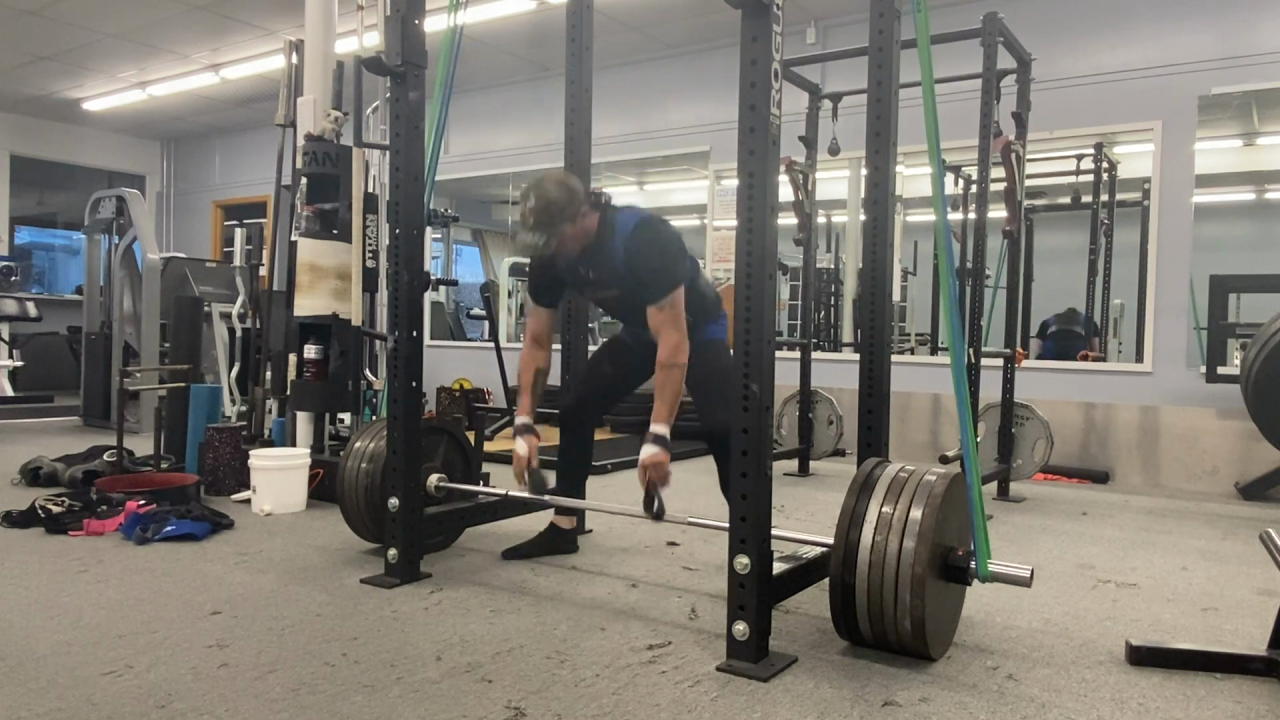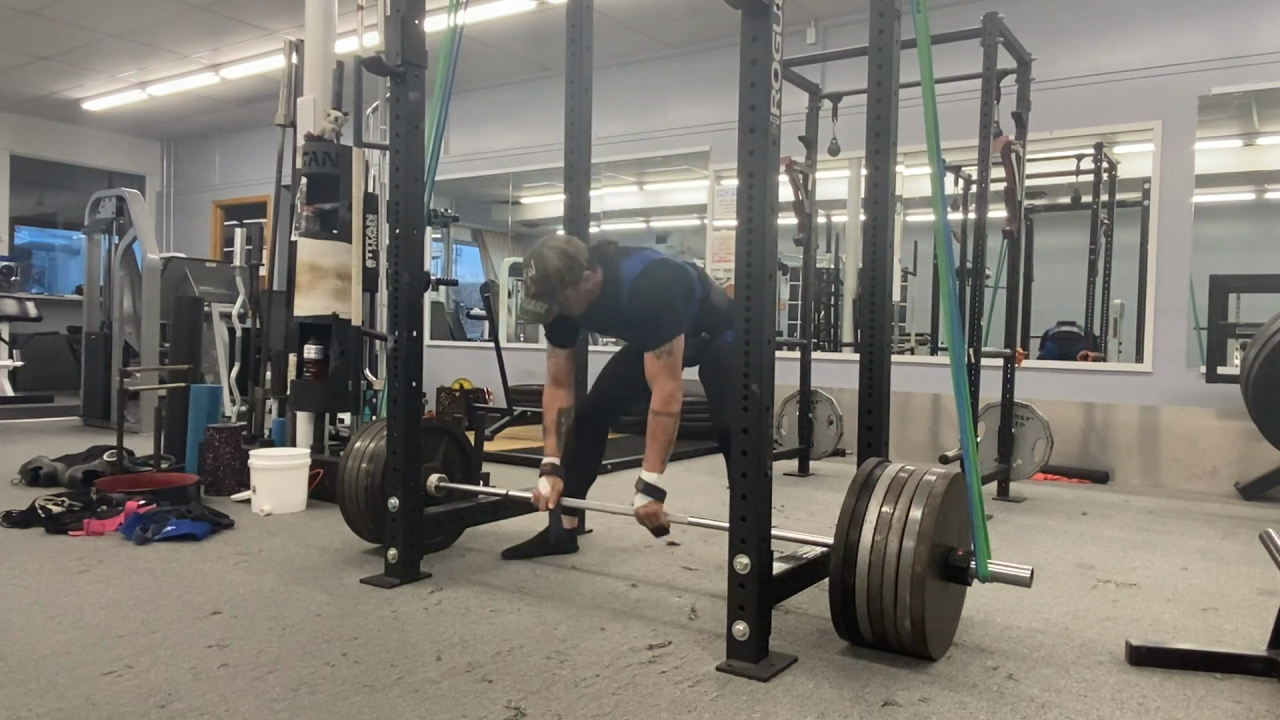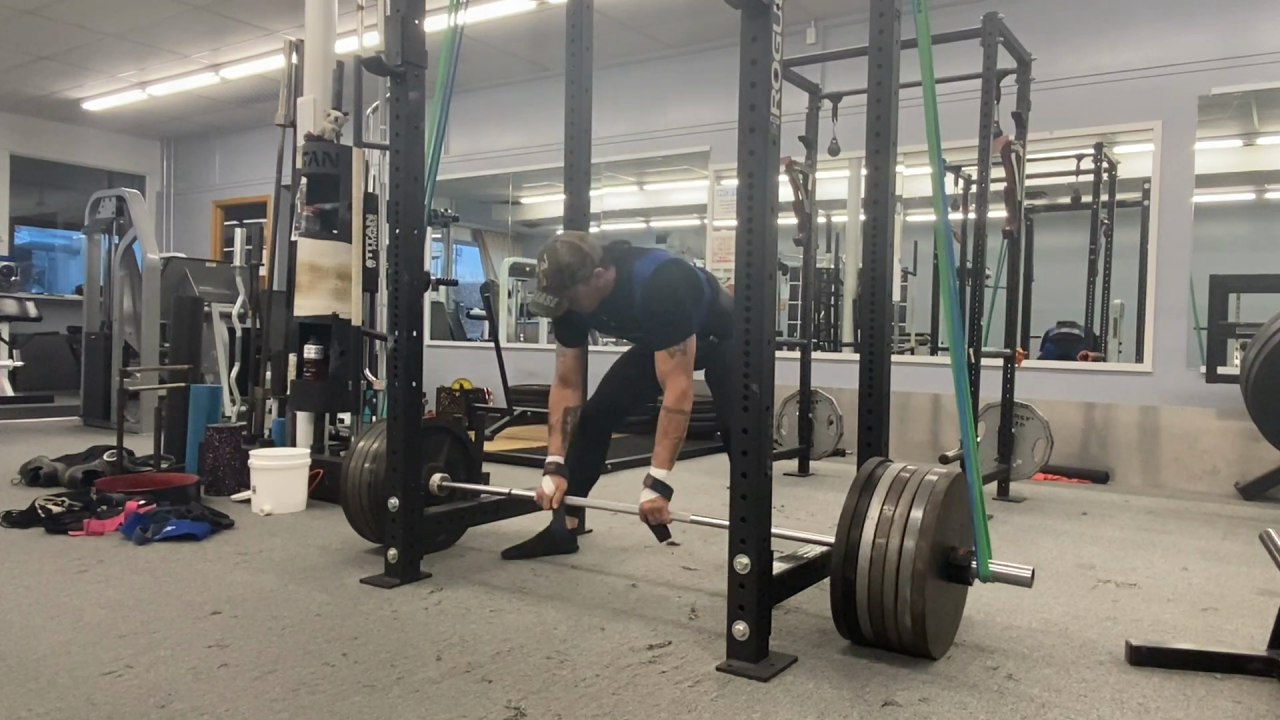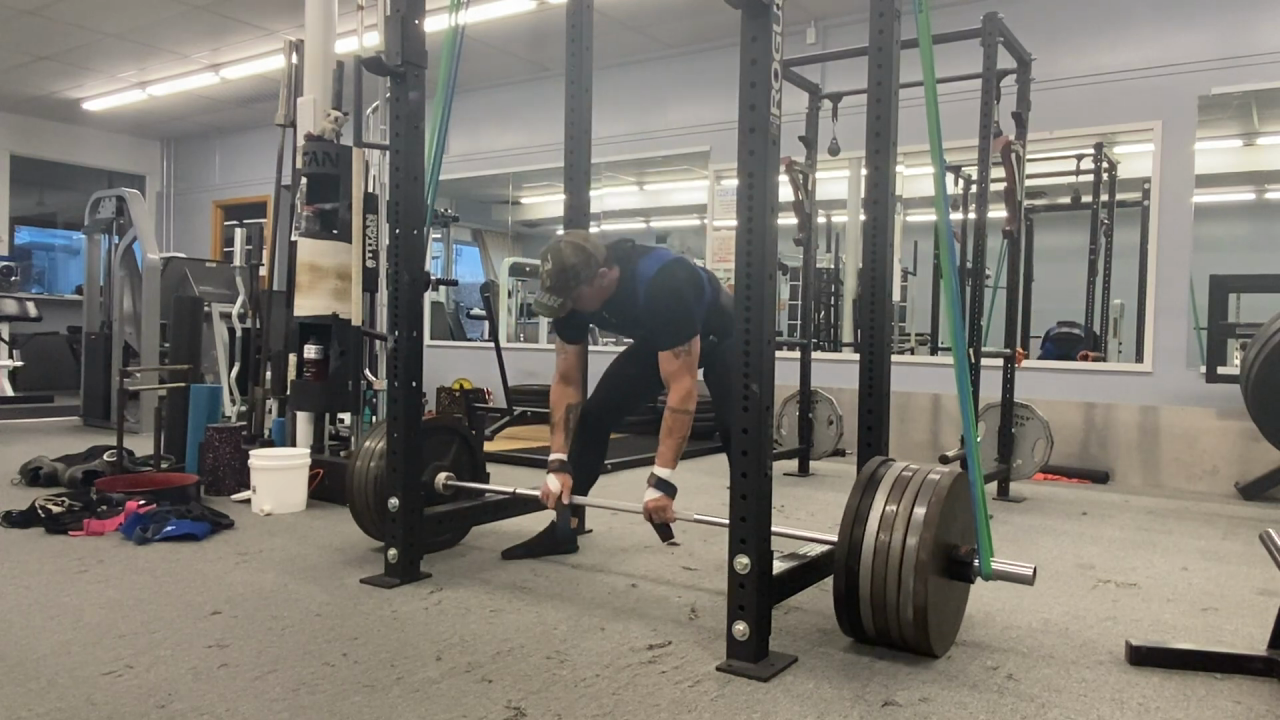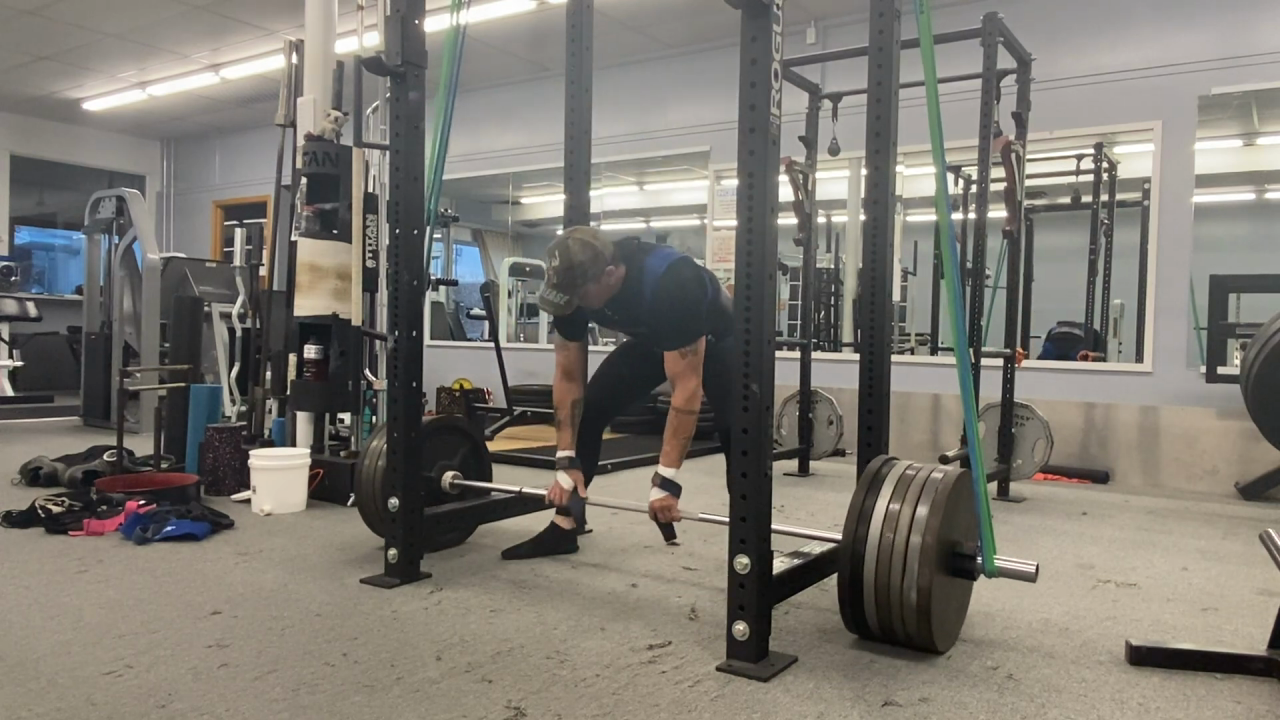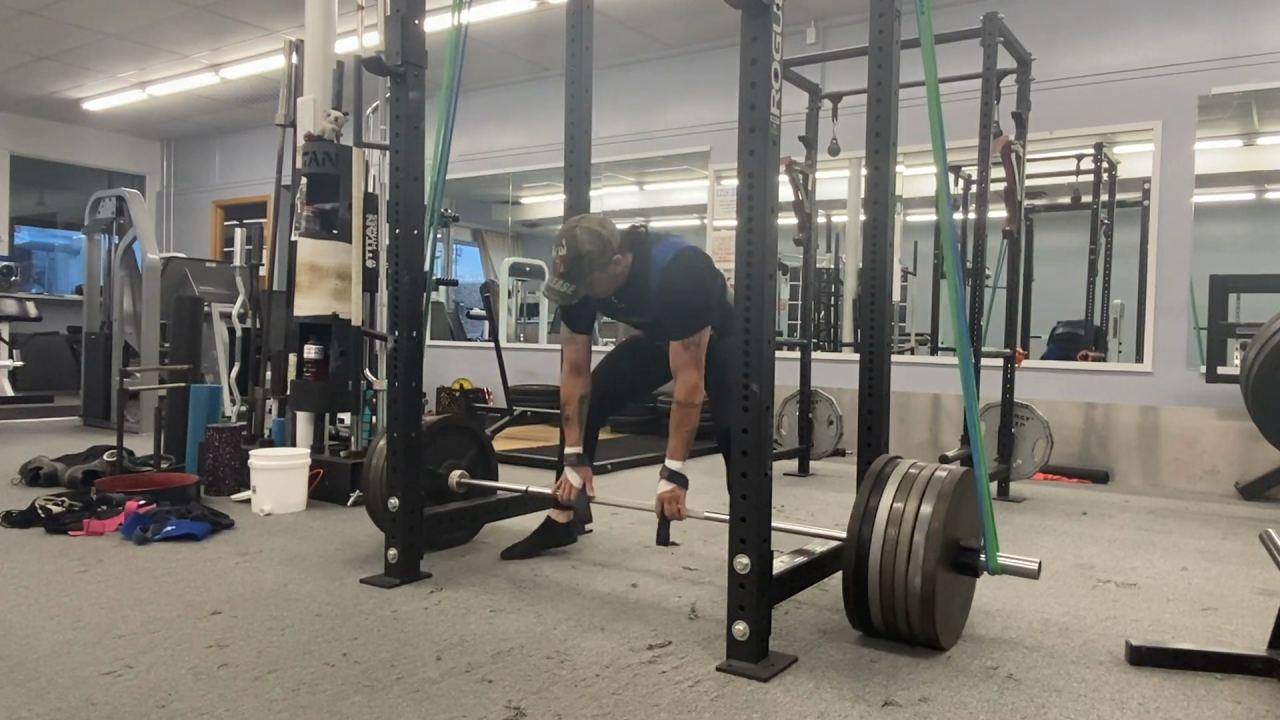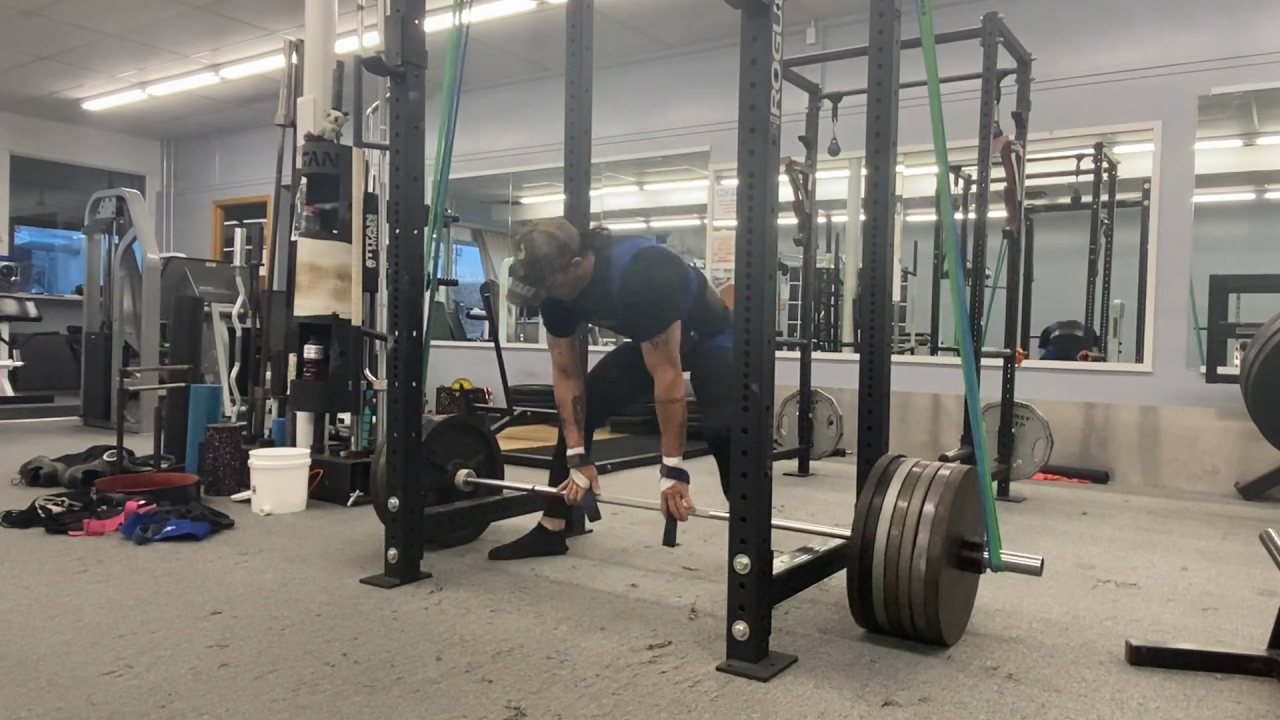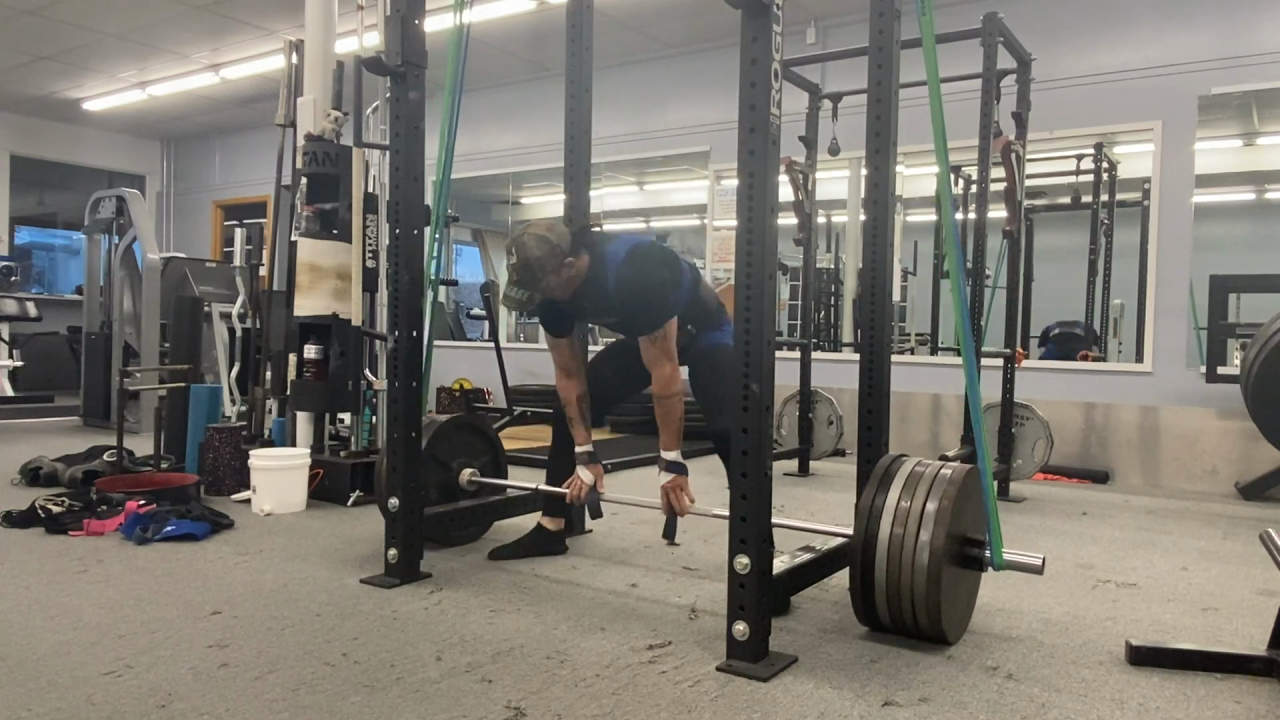
dt=0.2s
person 1, frame 1
left shoulder: (645, 240)
right shoulder: (550, 253)
left elbow: (673, 342)
right elbow: (536, 342)
left wrist: (658, 438)
right wrist: (524, 427)
left hip: (698, 326)
right hip: (638, 331)
left knee: (719, 427)
right knee: (576, 409)
right ankle: (563, 527)
person 1, frame 2
left shoulder: (650, 283)
right shoulder: (561, 298)
left elbow: (666, 390)
right elbow: (559, 385)
left wrist: (650, 487)
right wrist: (550, 467)
left hip: (714, 332)
left knee: (729, 427)
right knee: (590, 412)
right ankle: (564, 528)
person 1, frame 3
left shoulder: (660, 284)
right shoulder: (571, 297)
left elbow: (678, 387)
right elbow: (567, 385)
left wrist: (658, 482)
right wrist: (555, 466)
left hip: (721, 336)
right hip: (657, 342)
right knee: (596, 413)
right ankle: (564, 527)
person 1, frame 4
left shoulder: (664, 283)
right shoulder: (571, 294)
left elbow: (682, 387)
right elbow: (567, 381)
left wrist: (662, 481)
right wrist: (558, 464)
left hip: (719, 336)
right hip: (656, 341)
right knee: (595, 413)
right ankle: (565, 527)
person 1, frame 5
left shoulder: (671, 280)
right shoulder: (574, 287)
left elbow: (686, 387)
right elbow: (568, 376)
left wrist: (666, 480)
right wrist: (566, 462)
left hip: (715, 337)
right hip: (651, 340)
left knee: (734, 427)
right knee: (587, 410)
right ankle: (564, 527)
person 1, frame 6
left shoulder: (679, 270)
right shoulder: (579, 276)
left elbow: (689, 380)
right elbow: (575, 370)
left wrist: (673, 473)
right wrist: (574, 459)
left hip: (719, 338)
right hip: (656, 337)
left knee: (732, 428)
right knee: (585, 406)
right ankle: (561, 521)
person 1, frame 7
left shoulder: (641, 272)
right shoulder: (555, 288)
left elbow: (666, 375)
right elbow: (566, 373)
left wrist: (673, 470)
right wrist: (577, 459)
left hip: (708, 337)
right hip: (645, 341)
left knee: (721, 430)
right knee: (578, 413)
right ankle: (550, 531)
person 1, frame 8
left shoulder: (636, 269)
right shoulder: (550, 289)
left elbow: (664, 371)
right elbow: (569, 374)
left wrist: (671, 463)
right wrist: (585, 456)
left hip: (704, 332)
right hip: (639, 338)
left knee: (726, 430)
right knee: (568, 414)
right ankle: (550, 530)
